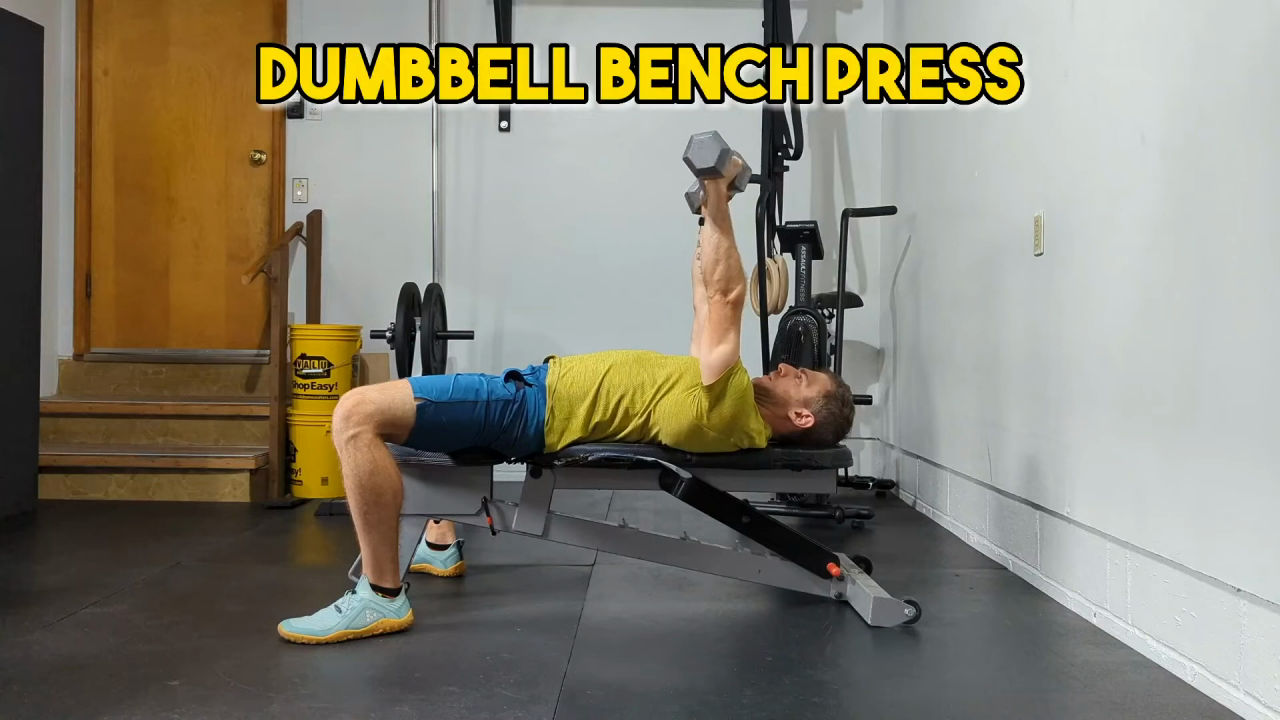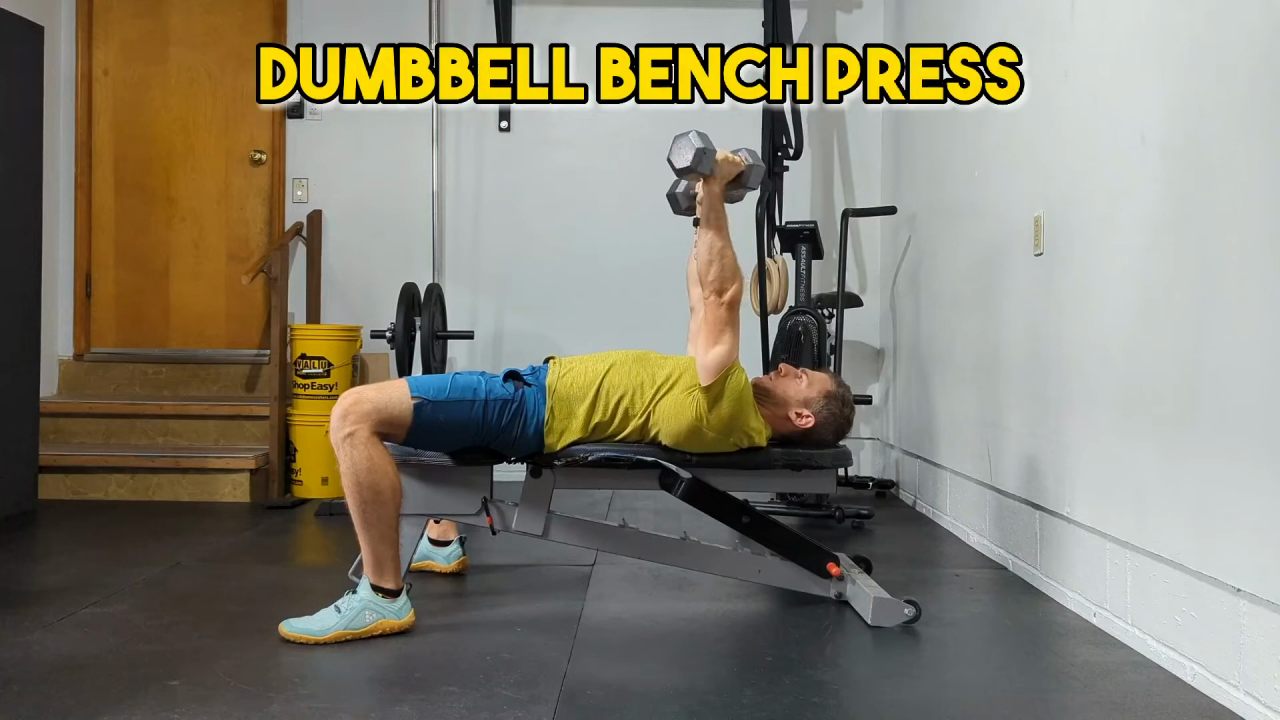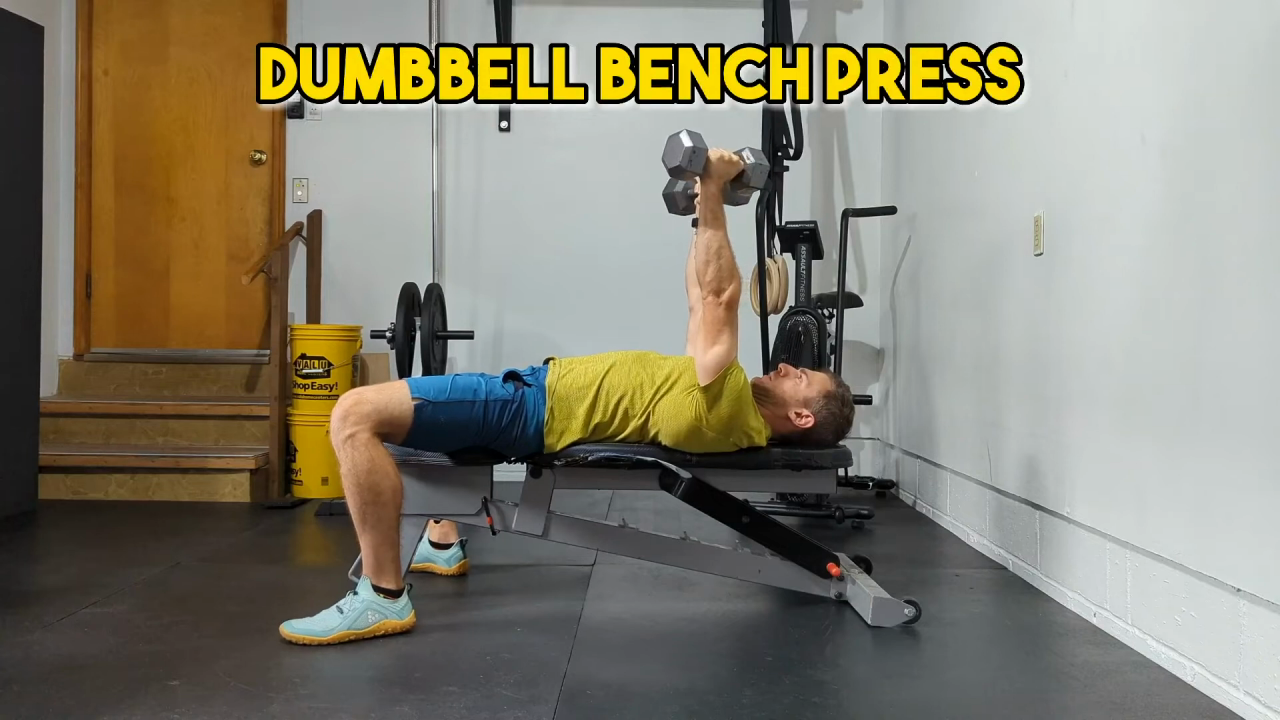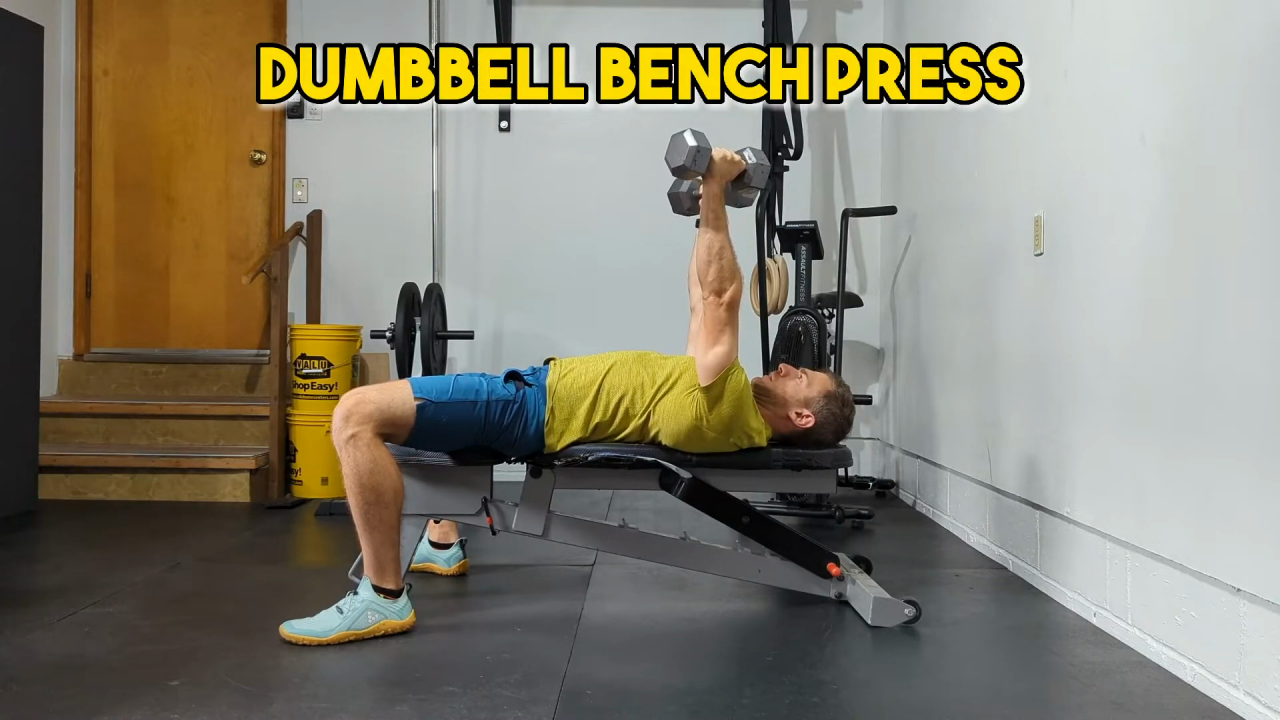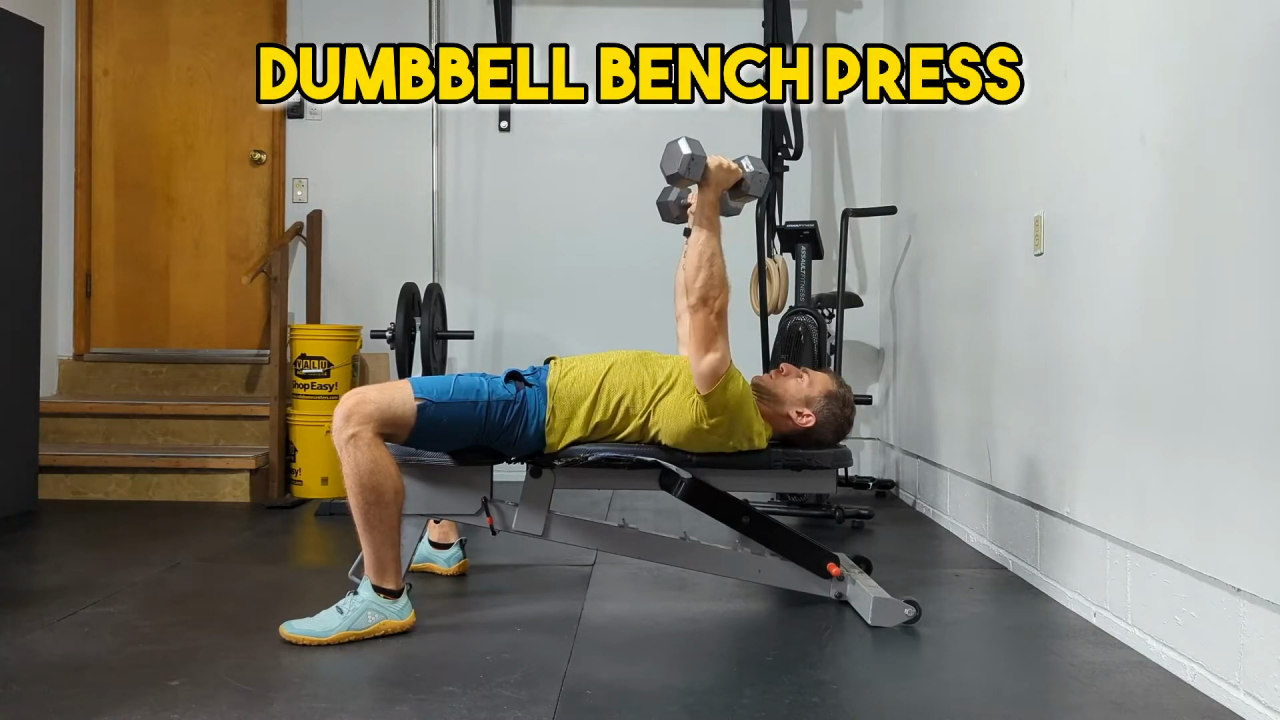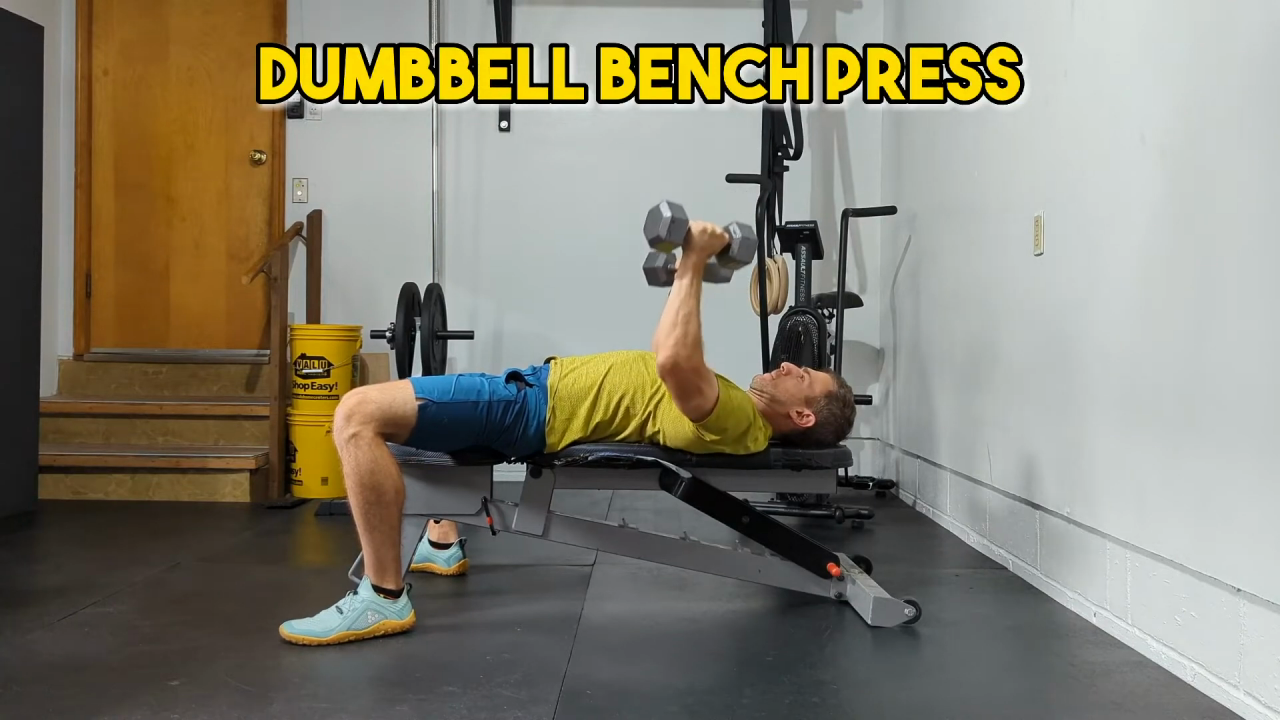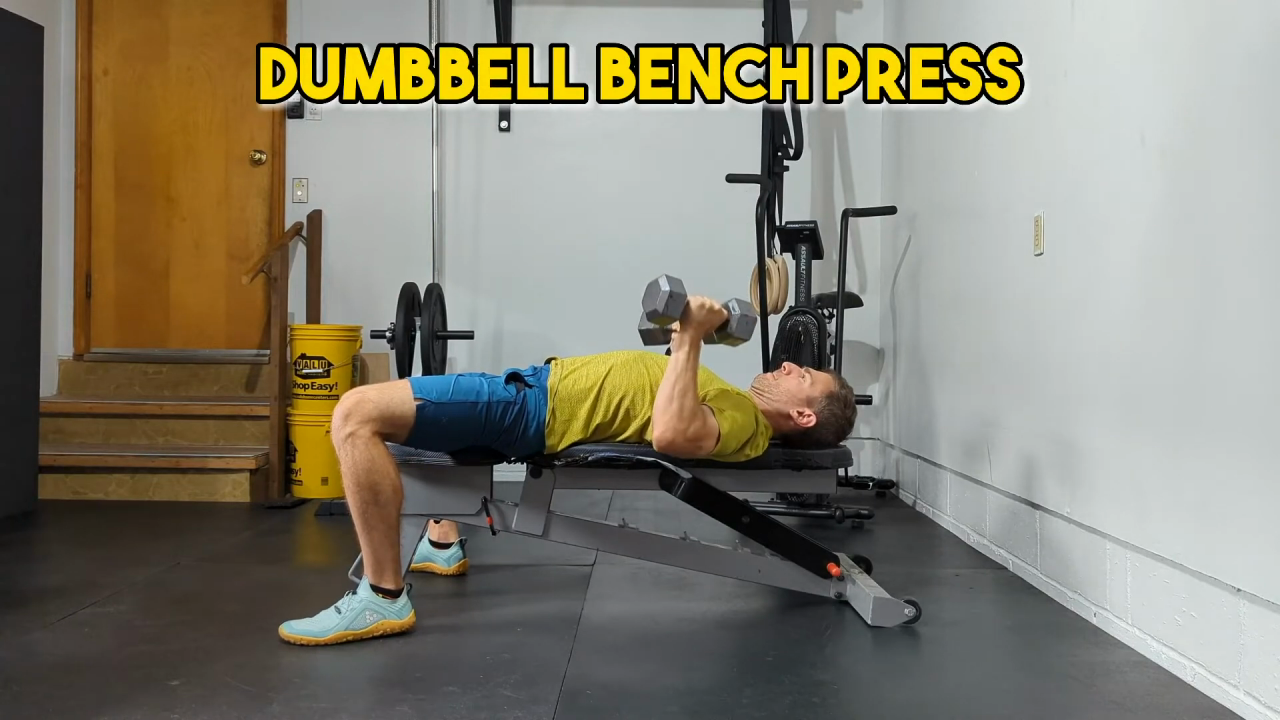
dt=0.4s
person 1, frame 1
left shoulder: (727, 417)
right shoulder: (736, 406)
left elbow: (726, 296)
right elbow: (708, 301)
left wrist: (718, 195)
right wrist: (710, 209)
left hip: (532, 408)
right hip: (545, 384)
left knee: (358, 414)
right knee: (409, 401)
left ankle: (382, 596)
right ankle: (439, 546)
person 1, frame 2
left shoulder: (728, 415)
right shoulder: (735, 403)
left elbow: (722, 297)
right elbow: (704, 303)
left wrist: (713, 195)
right wrist: (707, 207)
left hip: (531, 408)
right hip: (542, 384)
left knee: (355, 413)
right knee: (406, 399)
left ankle: (382, 595)
right ankle: (442, 543)
person 1, frame 3
left shoulder: (727, 416)
right shoulder: (736, 407)
left elbow: (720, 296)
right elbow: (703, 302)
left wrist: (712, 194)
right wrist: (706, 205)
left hip: (531, 410)
left knee: (355, 414)
right knee: (413, 402)
left ankle: (383, 596)
right ankle: (442, 544)
person 1, frame 4
left shoulder: (730, 415)
right shoulder: (736, 408)
left elbow: (721, 297)
right elbow: (705, 303)
left wrist: (714, 194)
right wrist: (709, 207)
left hip: (531, 410)
left knee: (358, 414)
right knee: (414, 399)
left ankle: (383, 597)
right ankle: (442, 544)
person 1, frame 5
left shoulder: (731, 419)
right shoulder: (735, 406)
left elbow: (707, 307)
right elbow: (696, 310)
left wrist: (708, 204)
right wrist: (700, 220)
left hip: (534, 408)
right hip: (545, 385)
left knee: (359, 414)
right knee: (411, 400)
left ankle: (384, 596)
right ankle: (441, 545)
person 1, frame 6
left shoulder: (736, 424)
right shoulder: (740, 410)
left elbow: (672, 361)
right elbow: (679, 357)
left wrist: (693, 266)
right wrist: (690, 268)
left hip: (536, 408)
right hip: (546, 385)
left knee: (359, 414)
right knee: (417, 402)
left ankle: (384, 598)
right ankle: (441, 546)
person 1, frame 7
left shoulder: (742, 426)
right shoulder: (739, 410)
left elbow: (670, 434)
left wrist: (690, 336)
right wrist: (688, 334)
left hip: (537, 408)
right hip: (546, 385)
left knee: (358, 414)
right knee: (416, 404)
left ankle: (384, 597)
right ankle: (442, 546)
